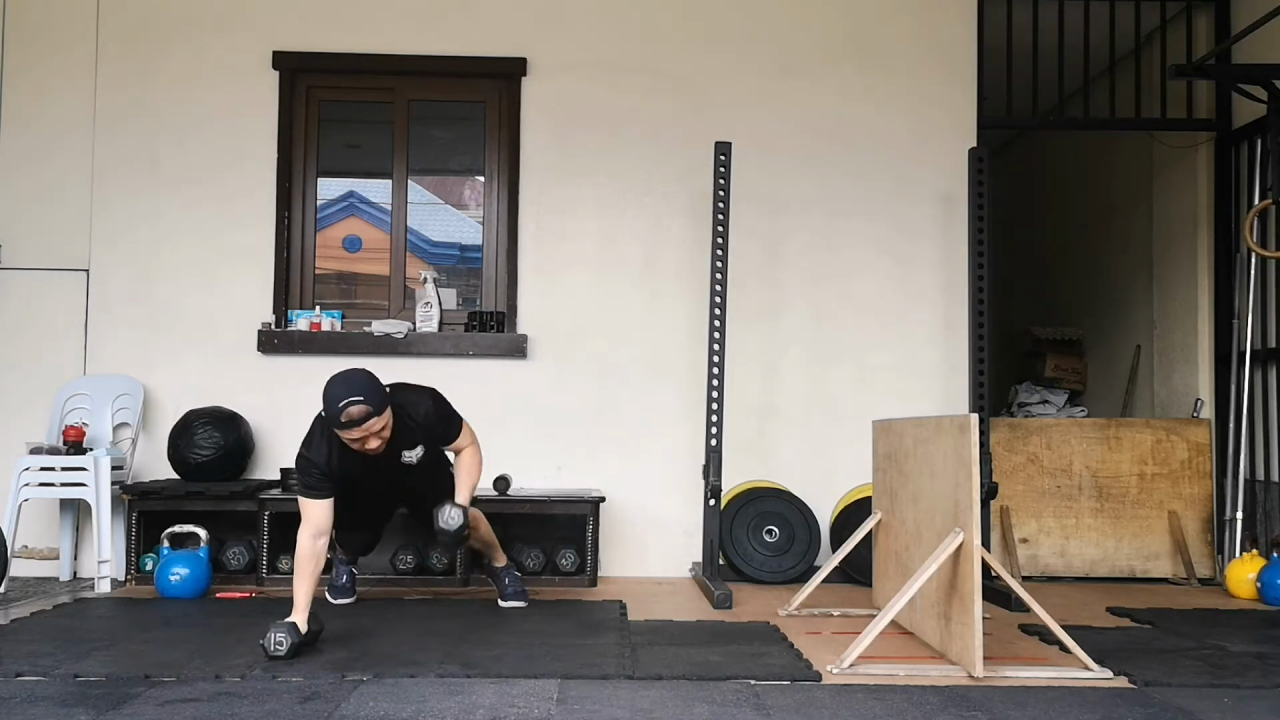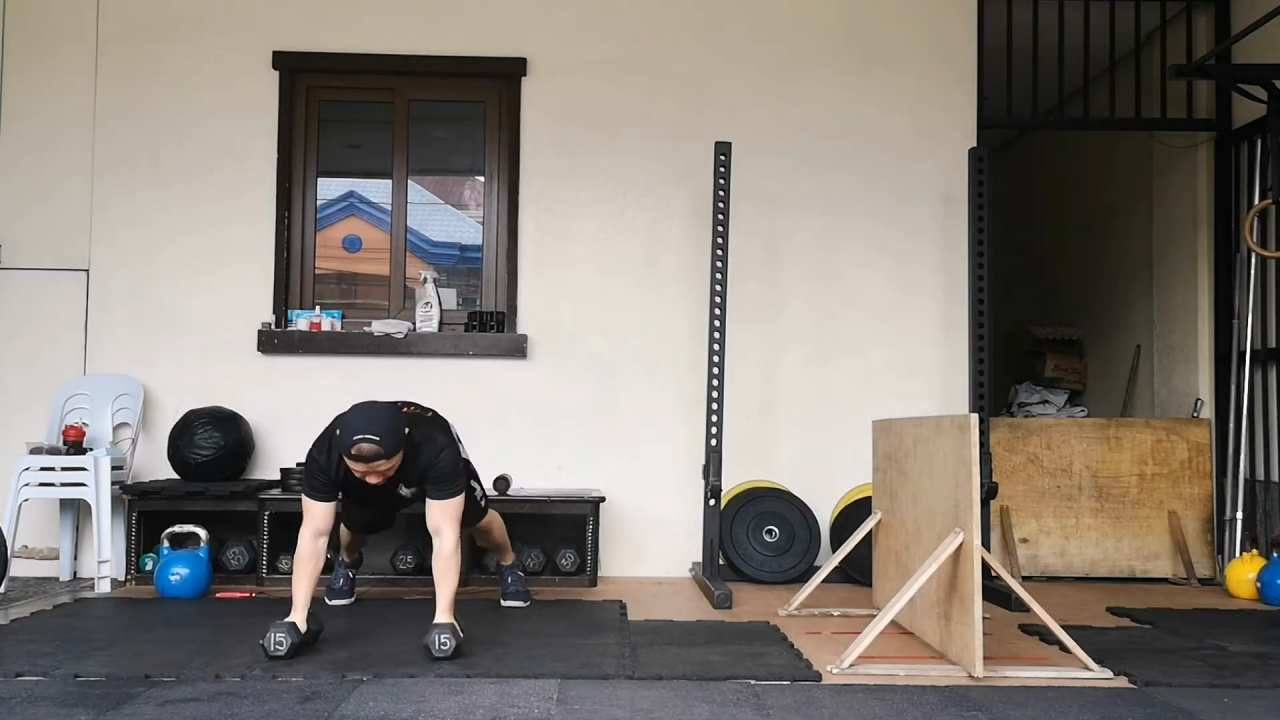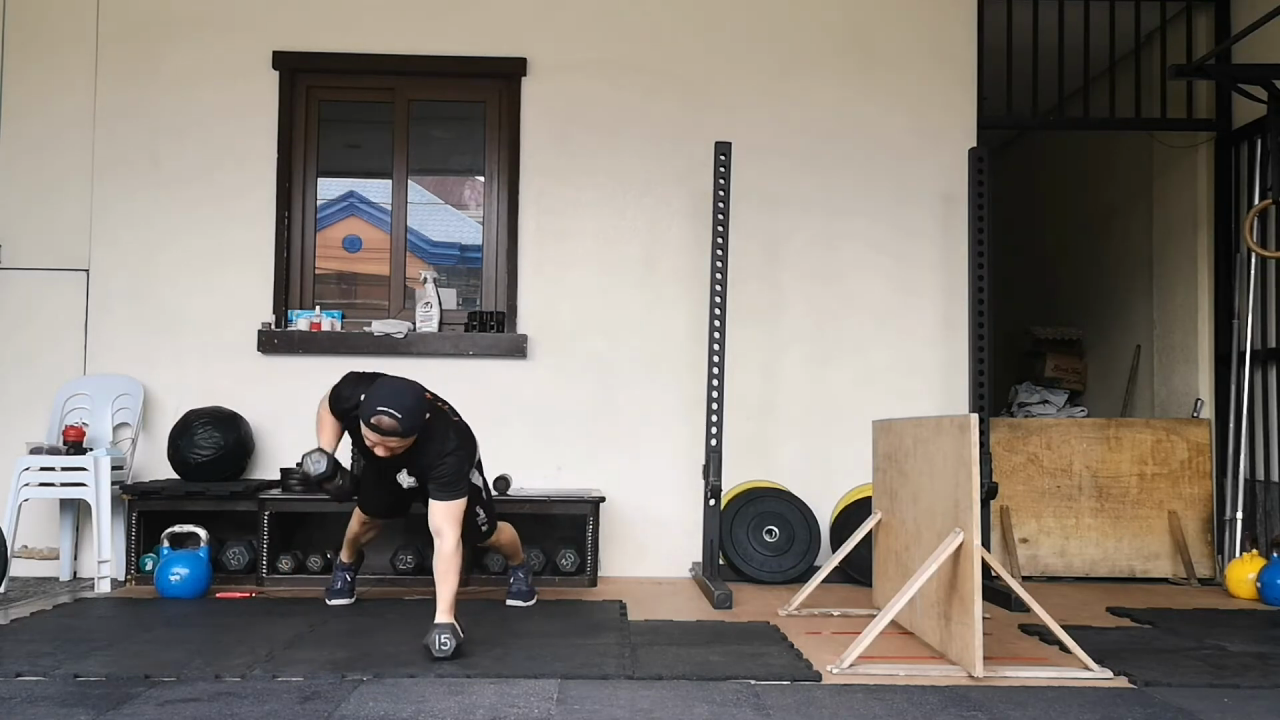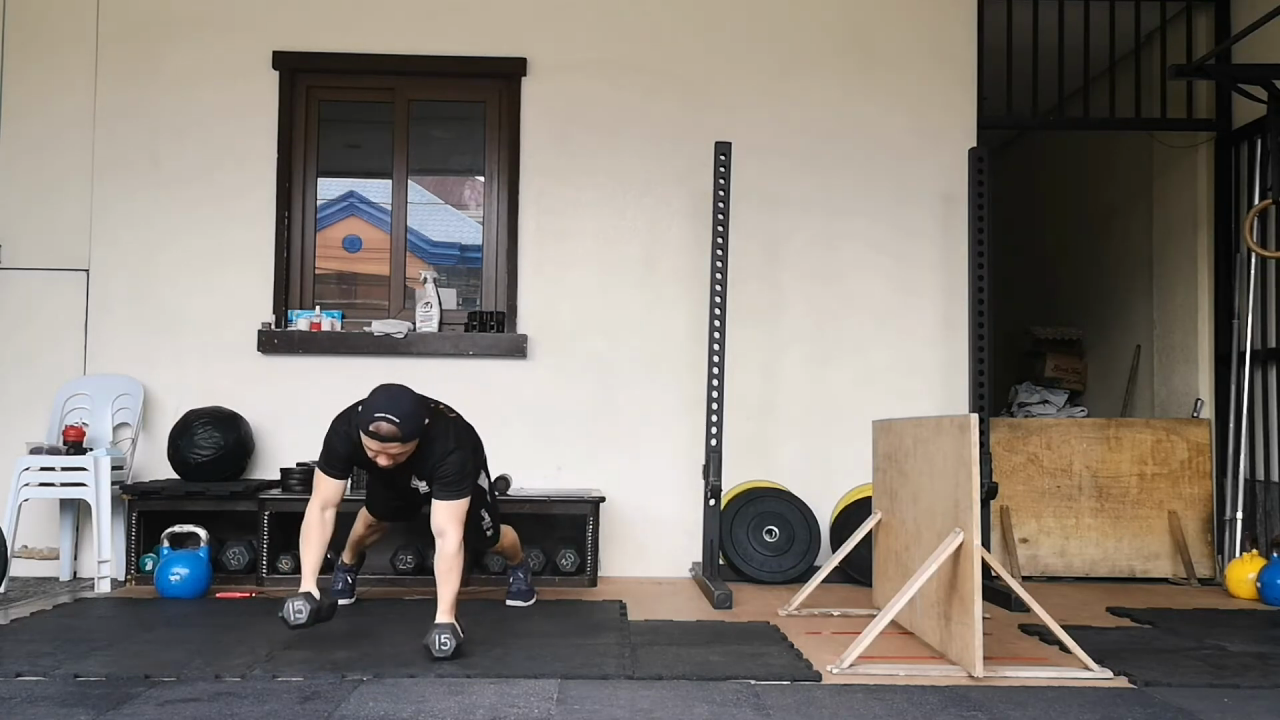
dt=0.5s
person 1, frame 1
left shoulder: (421, 405)
right shoulder: (316, 453)
left elbow: (468, 448)
right elbow: (314, 535)
left wrist: (460, 504)
right wrist: (299, 615)
left hip: (422, 473)
left knee: (465, 520)
left ankle: (500, 566)
right ankle: (344, 560)
person 1, frame 2
left shoulder: (438, 450)
right shoulder: (326, 453)
left elbow: (444, 536)
right elbow: (314, 534)
left wrist: (444, 615)
right wrist: (298, 614)
left hip: (432, 465)
left knee: (477, 518)
left ankle: (509, 566)
right ankle: (347, 562)
person 1, frame 3
left shoulder: (449, 448)
right shoulder: (354, 396)
left elbow: (445, 536)
right elbow: (329, 407)
left wrist: (445, 616)
left hip: (449, 463)
left knee: (484, 535)
right knee: (369, 515)
left ankle: (519, 566)
right ankle: (346, 563)
person 1, frame 4
left shoulder: (451, 449)
right shoulder: (346, 430)
left elbow: (447, 537)
right elbow: (323, 507)
left wrist: (445, 616)
right wrist: (308, 583)
left hip: (457, 473)
left knee: (485, 539)
left ankle: (518, 567)
right ankle: (347, 565)
